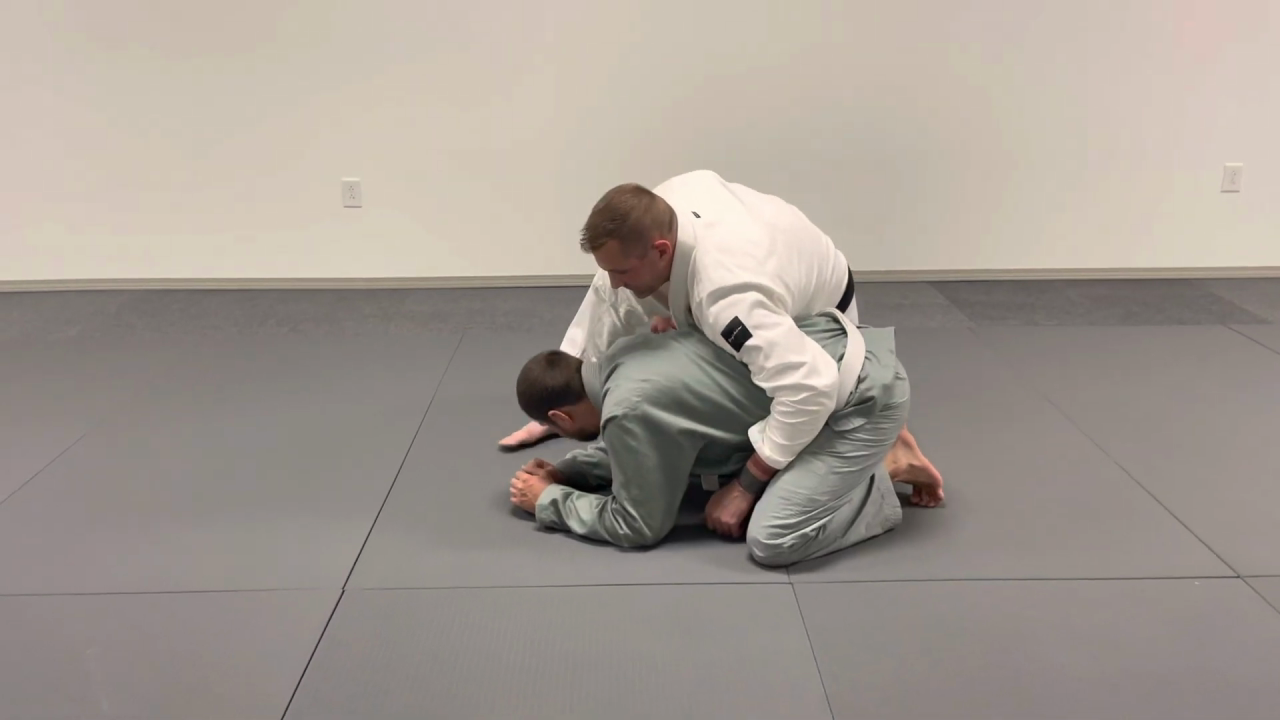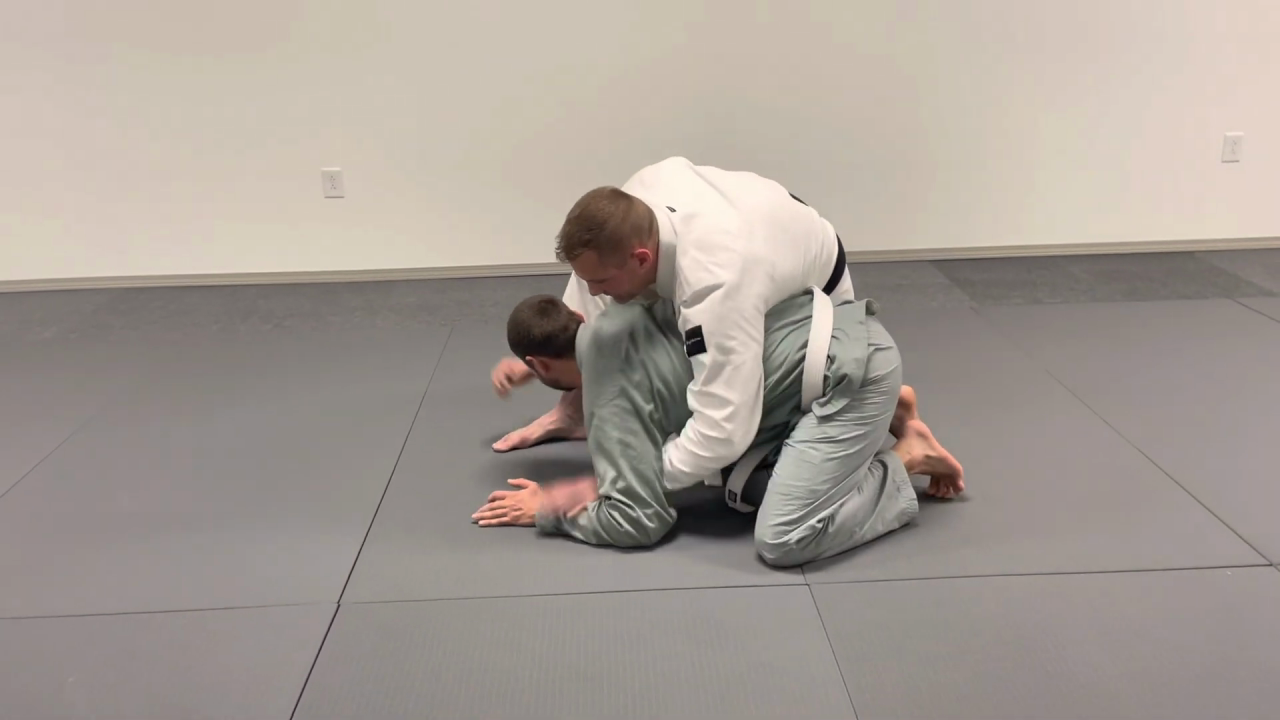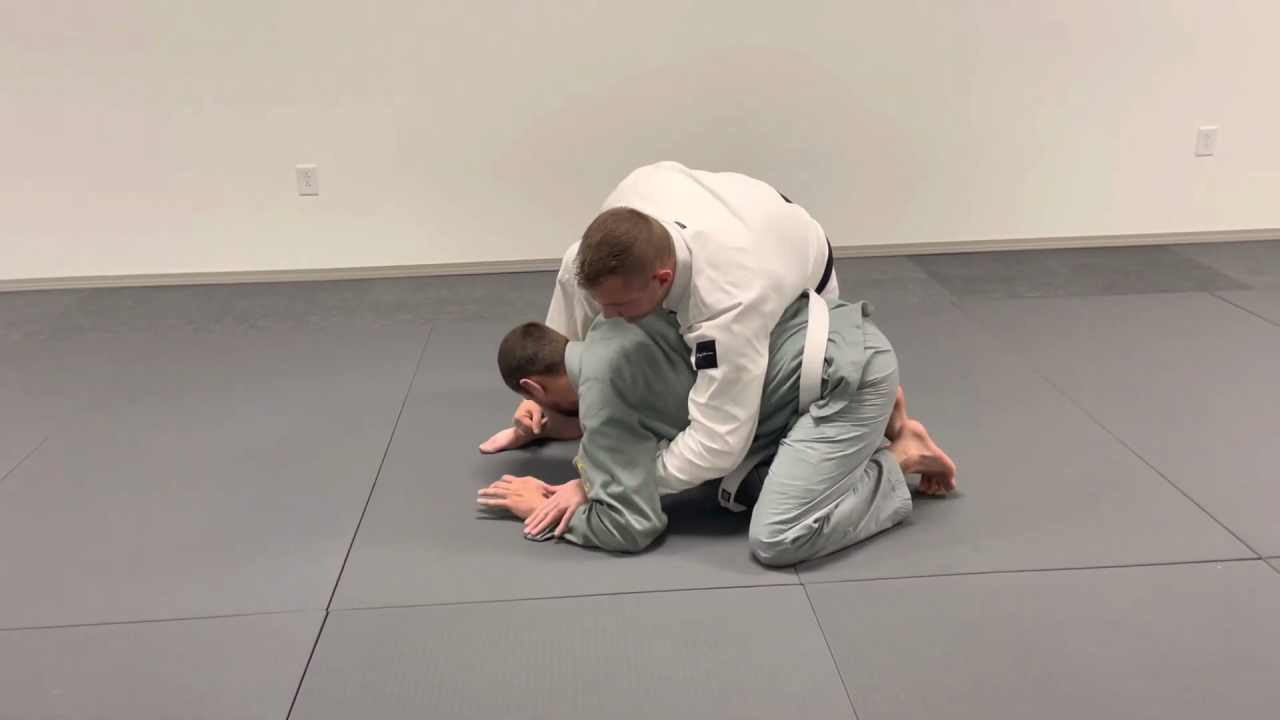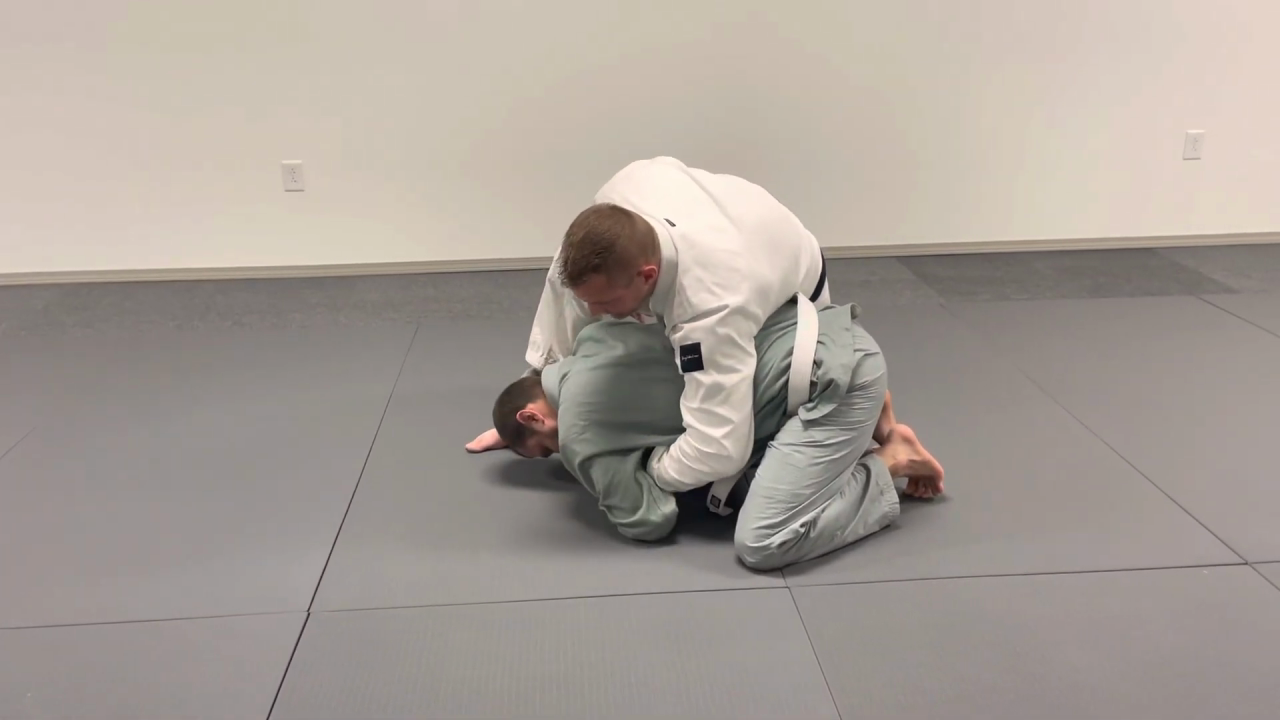
dt=1s
person 1, frame 1
left shoulder: (628, 408)
right shoulder: (622, 359)
left elbow: (639, 526)
left wrist: (548, 501)
right wrist: (564, 471)
left hip: (865, 392)
right hip: (840, 354)
left knee: (772, 542)
left ankle: (888, 468)
right ankle: (876, 447)
person 1, frame 2
left shoulder: (608, 398)
right shoulder: (616, 319)
left elbow: (639, 520)
left wrist: (546, 512)
left hip: (849, 370)
right hip: (840, 333)
left knee: (782, 542)
right knee: (746, 487)
left ankle: (905, 459)
right ankle: (882, 414)
person 1, frame 3
left shoulder: (601, 396)
right shoulder: (611, 332)
left elbow: (630, 526)
left wrist: (542, 509)
right wrist: (589, 483)
left hip: (847, 371)
right hip: (838, 339)
left knee: (775, 542)
right knee: (744, 485)
left ankle: (898, 459)
right ankle: (875, 420)
person 1, frame 4
left shoulder: (578, 431)
right shoulder: (593, 340)
left elbow: (650, 519)
left hip: (833, 374)
right hip: (827, 338)
left knee: (761, 546)
left ankle: (886, 464)
right ankle: (867, 421)
person 2, frame 1
left shoulder: (726, 298)
right shoulder: (667, 200)
left elbow: (810, 386)
right wrist: (672, 313)
left hip: (813, 318)
right knee: (613, 298)
person 2, frame 2
left shoulder: (714, 288)
right shoulder: (641, 192)
left elbow: (723, 432)
right elbow: (593, 285)
left hip: (808, 292)
right ankle: (574, 413)
person 2, frame 3
left shoulder: (730, 307)
right shoulder: (635, 196)
left elbow: (717, 445)
right elbow: (584, 276)
left hip: (799, 284)
right knee: (580, 267)
right ankle: (553, 416)
person 2, frame 4
left shoulder: (712, 309)
right shoulder: (628, 188)
left elbow: (719, 449)
left wrist: (643, 469)
left hip: (787, 298)
right knee: (576, 277)
